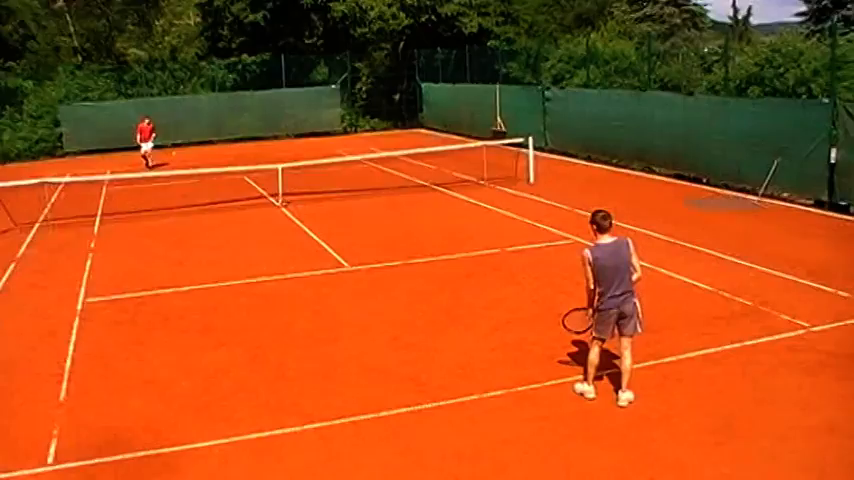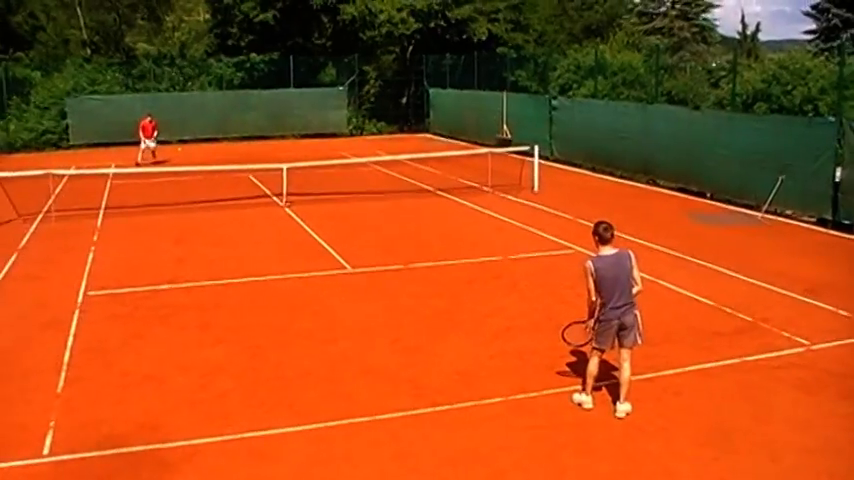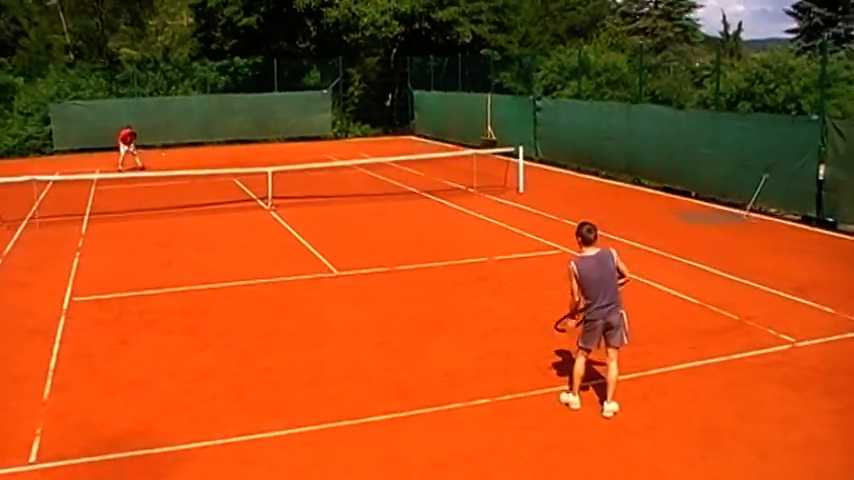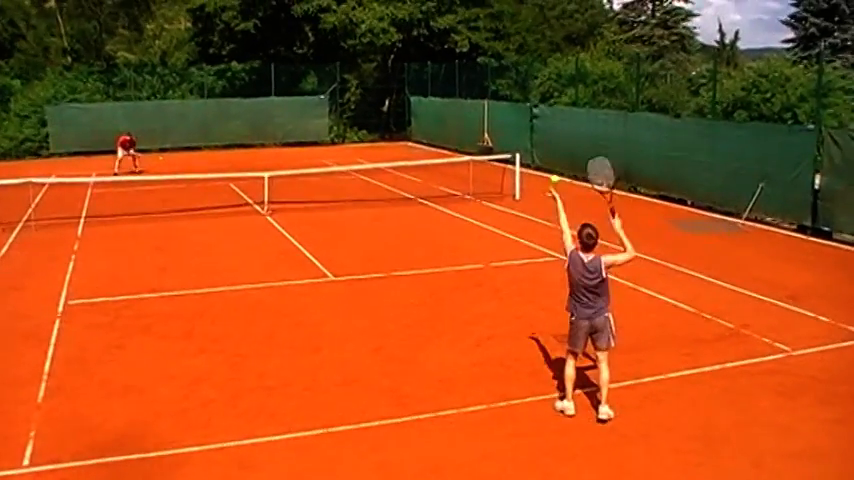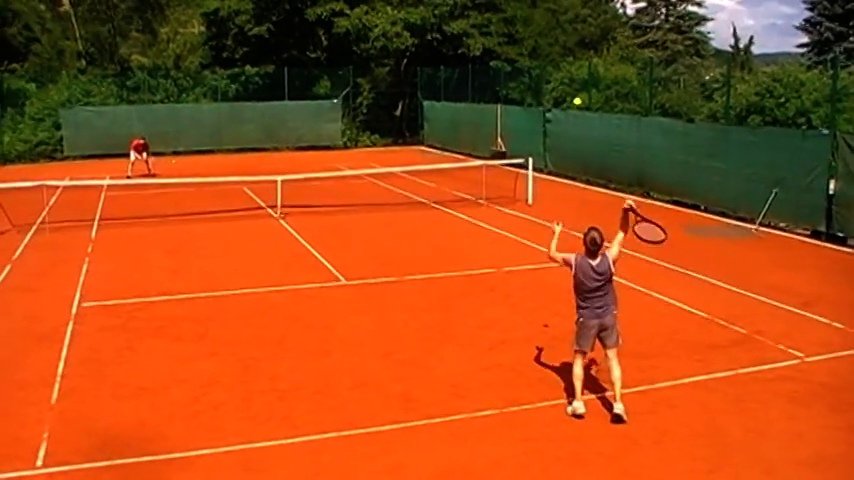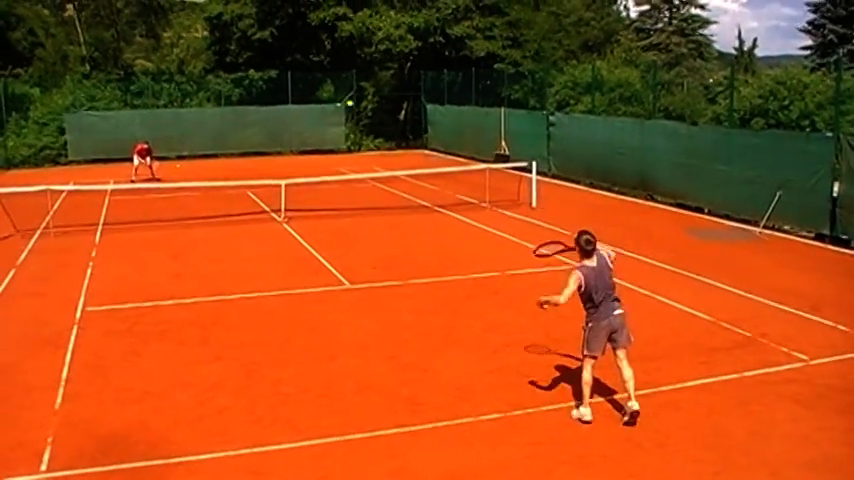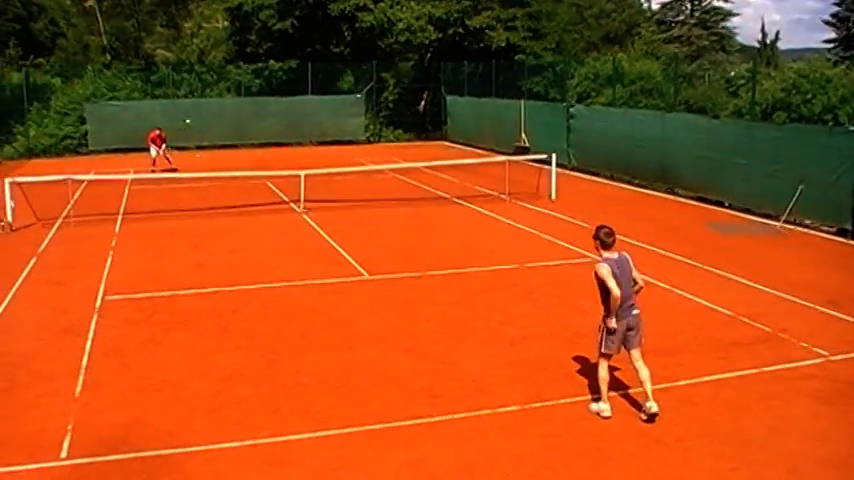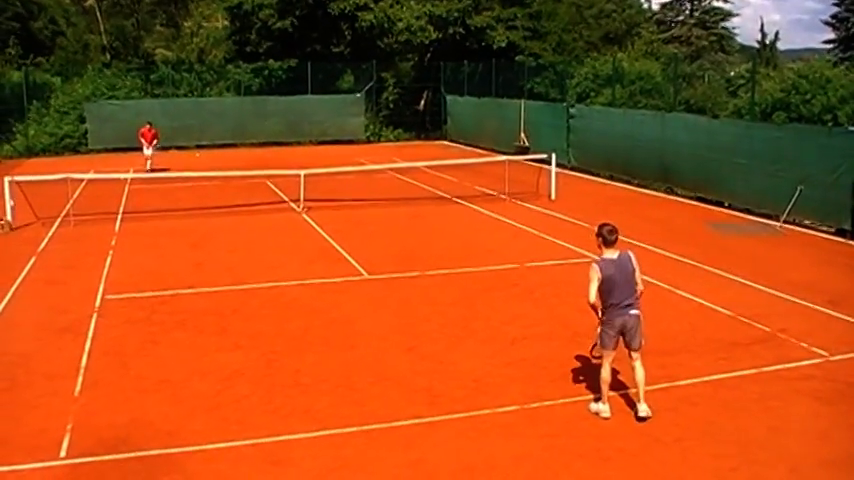
dt=0.4s
person 1, frame 1
left shoulder: (589, 253)
right shoulder: (627, 243)
left elbow: (591, 286)
right elbow: (637, 274)
left wrist: (590, 306)
left hip: (606, 306)
right hip: (628, 302)
left knee: (596, 345)
right knee: (626, 348)
left ankle: (588, 386)
right ankle: (624, 392)
person 1, frame 2
left shoulder: (591, 265)
right shoulder: (628, 256)
left elbow: (593, 298)
right elbow: (638, 287)
left wrist: (590, 318)
left hip: (607, 317)
right hip: (629, 314)
left knee: (595, 355)
right knee: (625, 360)
left ankle: (586, 396)
right ankle: (622, 404)
person 1, frame 3
left shoulder: (575, 265)
right shoulder: (610, 254)
left elbow: (576, 299)
right elbow: (626, 277)
left wrist: (573, 315)
left hip: (593, 317)
right hip: (614, 314)
left knee: (581, 355)
right knee: (612, 359)
left ankle: (574, 396)
right ankle: (609, 403)
person 1, frame 4
left shoulder: (572, 256)
right shoulder: (603, 263)
left elbow: (564, 229)
right elbow: (631, 254)
left wrist: (558, 202)
right wrist: (618, 229)
left hip: (578, 320)
right hip: (601, 318)
left knee: (571, 359)
right knee: (602, 362)
left ankle: (568, 402)
right ankle: (604, 406)
person 1, frame 5
left shoulder: (575, 262)
right shoulder: (609, 259)
left elbow: (552, 253)
right elbow: (621, 234)
left wrist: (556, 233)
right wrist: (625, 212)
left hip: (586, 319)
right hip: (609, 317)
left knee: (579, 360)
right knee: (613, 360)
left ankle: (578, 403)
right ankle: (617, 405)
person 1, frame 6
left shoulder: (579, 274)
right shoulder: (604, 256)
left elbow: (562, 299)
right elbow: (612, 254)
left wrist: (544, 300)
right wrist: (597, 248)
left hip: (597, 322)
right hip: (617, 315)
left knee: (588, 365)
right knee: (622, 361)
left ankle: (585, 409)
right ankle: (632, 402)
person 1, frame 7
left shoulder: (602, 266)
right shoulder: (625, 257)
left elbow: (616, 293)
right elbow: (640, 284)
left wrist: (610, 317)
left hip: (616, 321)
right hip: (633, 316)
left knee: (604, 362)
right knee: (637, 360)
left ankle: (604, 405)
right ankle: (650, 403)
person 1, frame 8
left shoulder: (597, 267)
right shoulder: (630, 257)
left elbow: (592, 299)
right elbow: (640, 288)
left wrist: (599, 313)
left hip: (611, 318)
right hip: (633, 315)
left knee: (606, 362)
right knee: (636, 361)
left ankle: (603, 405)
right ankle: (642, 405)
